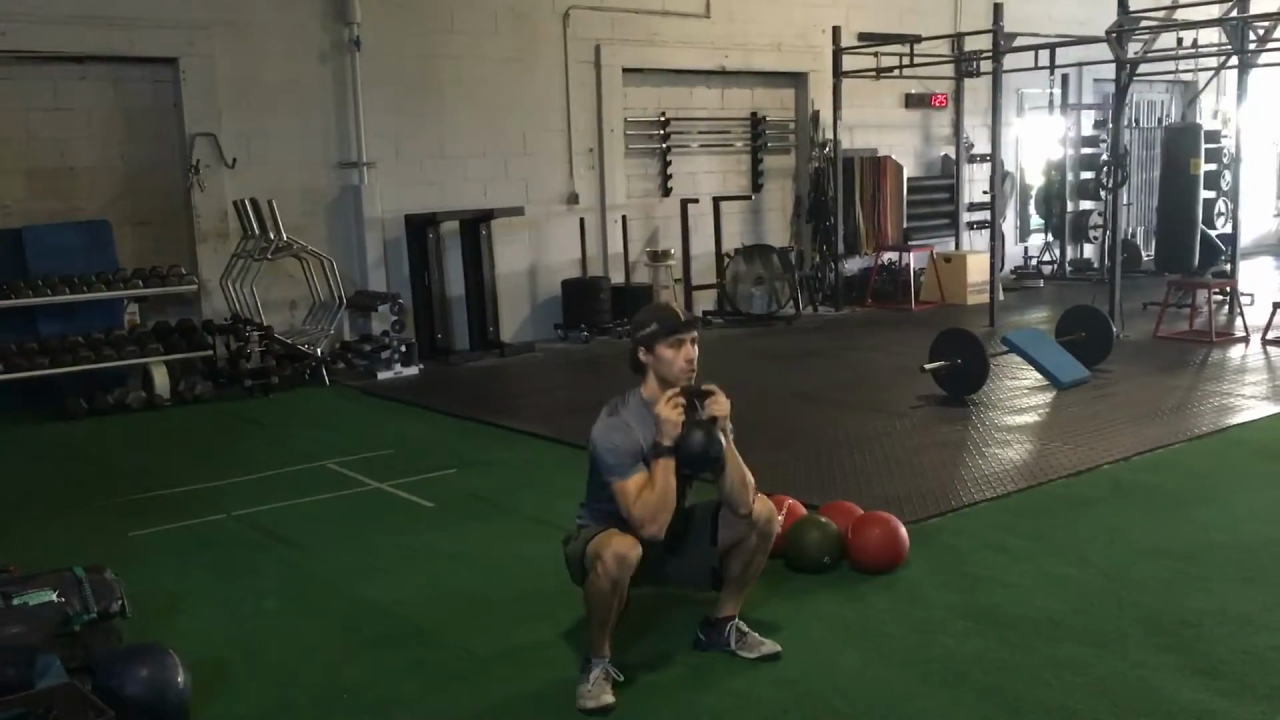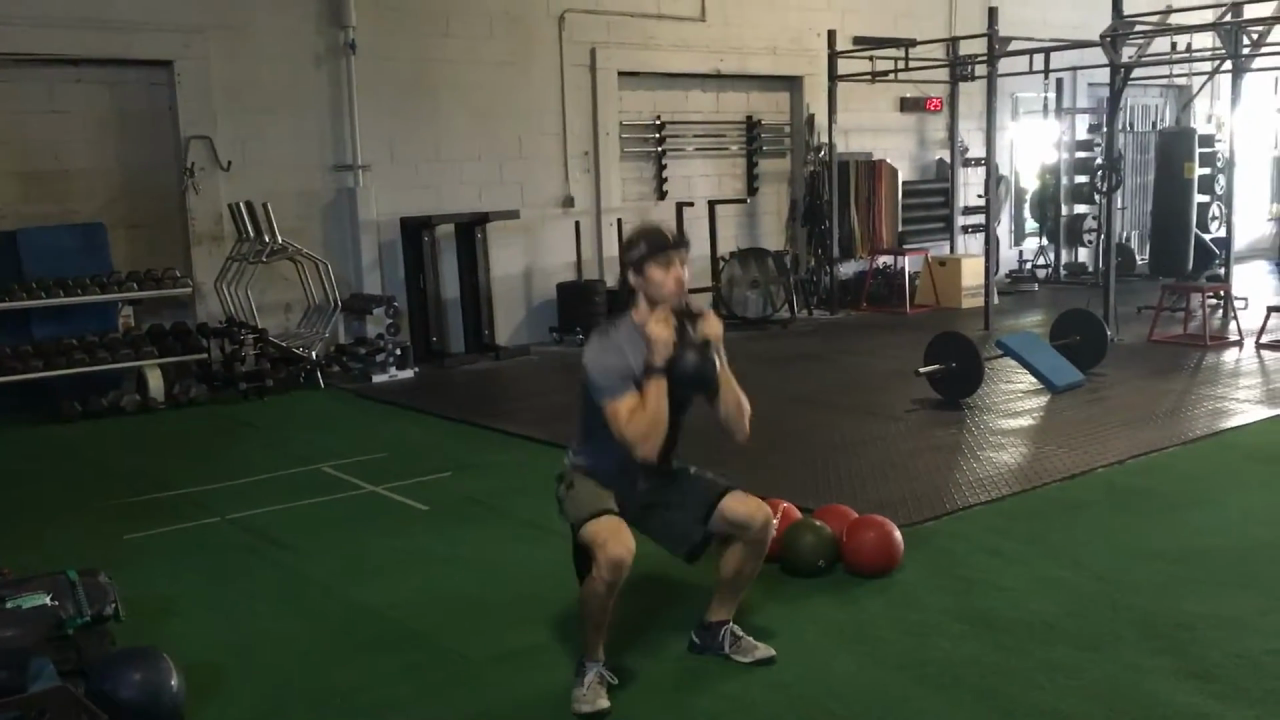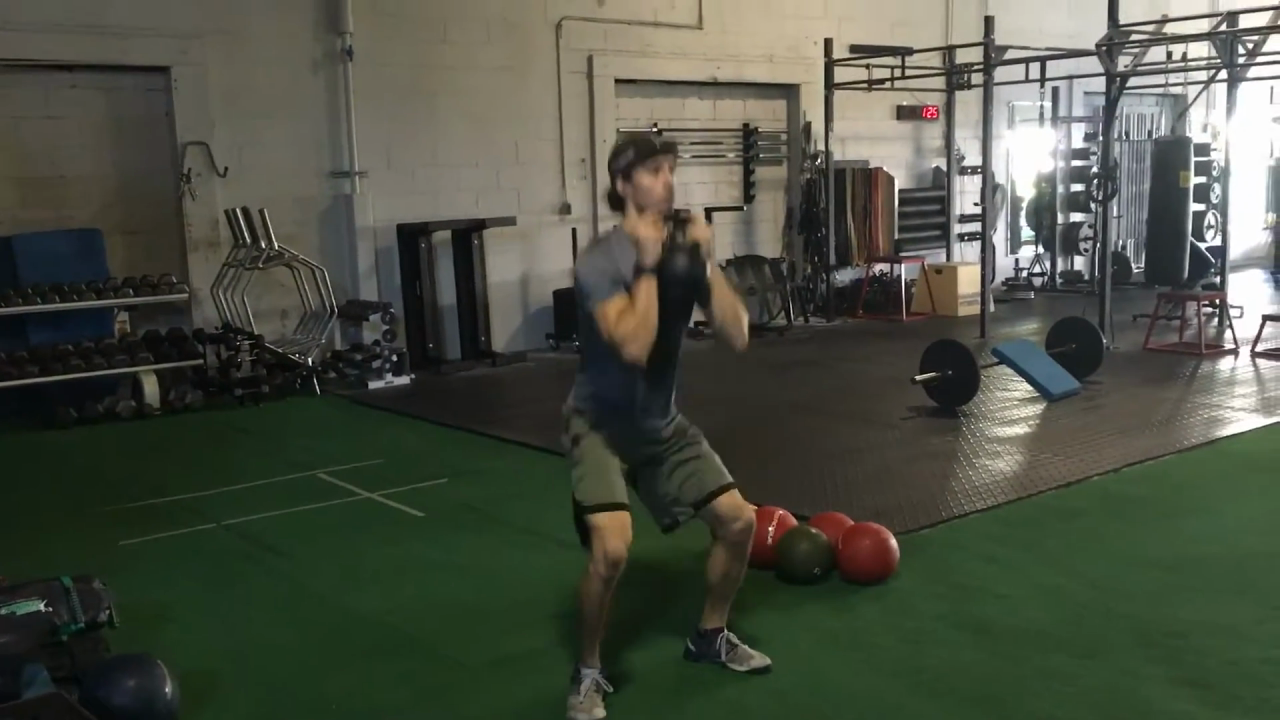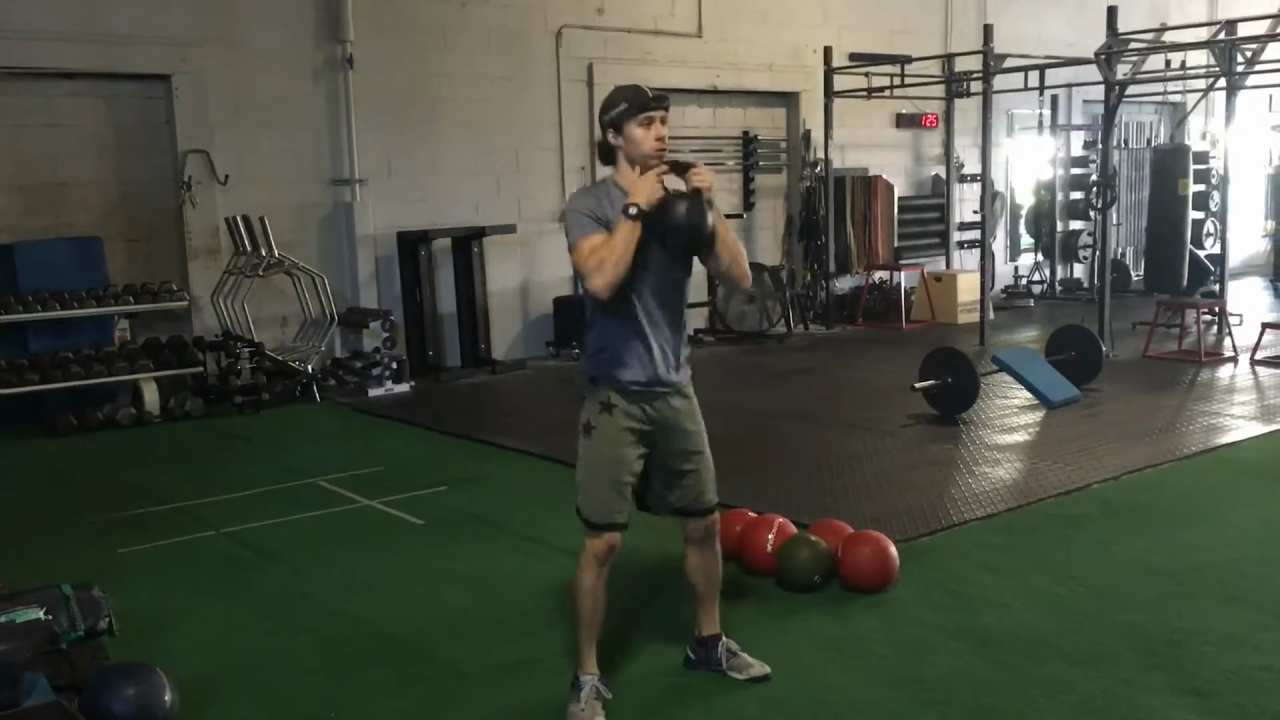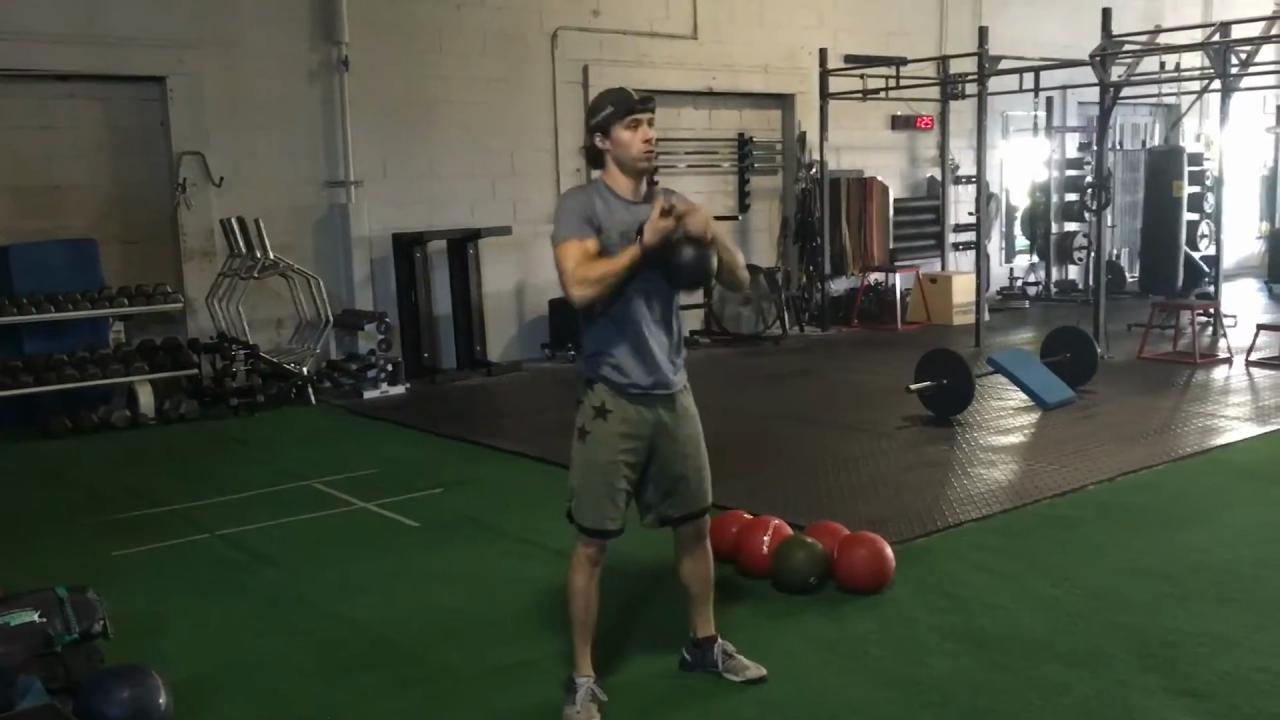
dt=0.2s
person 1, frame 1
left shoulder: (701, 407)
right shoulder: (617, 426)
left elbow: (741, 500)
right elbow: (649, 526)
left wrist: (723, 433)
right wrist: (666, 442)
left hip: (672, 532)
right hip: (604, 533)
left knee: (761, 516)
right knee: (622, 555)
left ankle: (720, 625)
right ankle: (597, 662)
person 1, frame 2
left shoulder: (693, 335)
right shoulder: (608, 348)
left elbow: (739, 427)
right elbow: (643, 444)
left wrist: (715, 355)
right wrist: (659, 359)
left hip: (660, 478)
right hip: (595, 479)
left knee: (756, 520)
right knee: (615, 554)
left ankle: (716, 628)
right ankle: (590, 666)
person 1, frame 3
right shoulder: (601, 258)
left elbow: (736, 336)
right elbow: (635, 347)
left wrist: (707, 260)
right wrist: (647, 265)
left hip: (663, 425)
right hip: (599, 426)
left knee: (739, 523)
right knee: (612, 547)
left ankle: (711, 636)
right ankle: (588, 673)
person 1, frame 4
right shoulder: (591, 203)
left elbow: (739, 278)
right elbow: (600, 279)
left wrist: (709, 203)
right wrist: (637, 209)
left hip: (675, 391)
right hip: (615, 397)
left knee: (704, 526)
right knee: (603, 541)
left ankle: (708, 644)
person 1, frame 5
left shoulder: (673, 203)
right shoulder: (580, 205)
left elbow: (738, 279)
right elbow: (579, 288)
left wrist: (712, 233)
right wrist: (642, 242)
left hip: (674, 395)
right hip: (613, 400)
left knee: (694, 528)
right knee: (593, 544)
left ankle: (704, 645)
